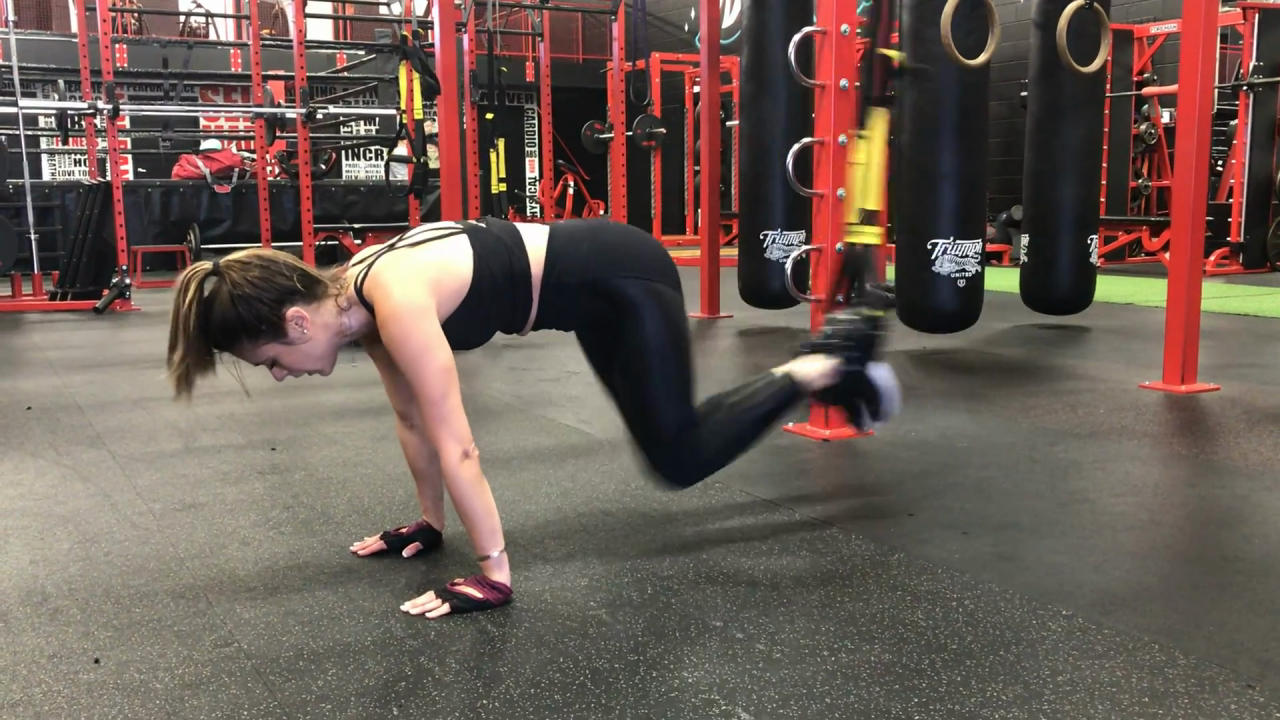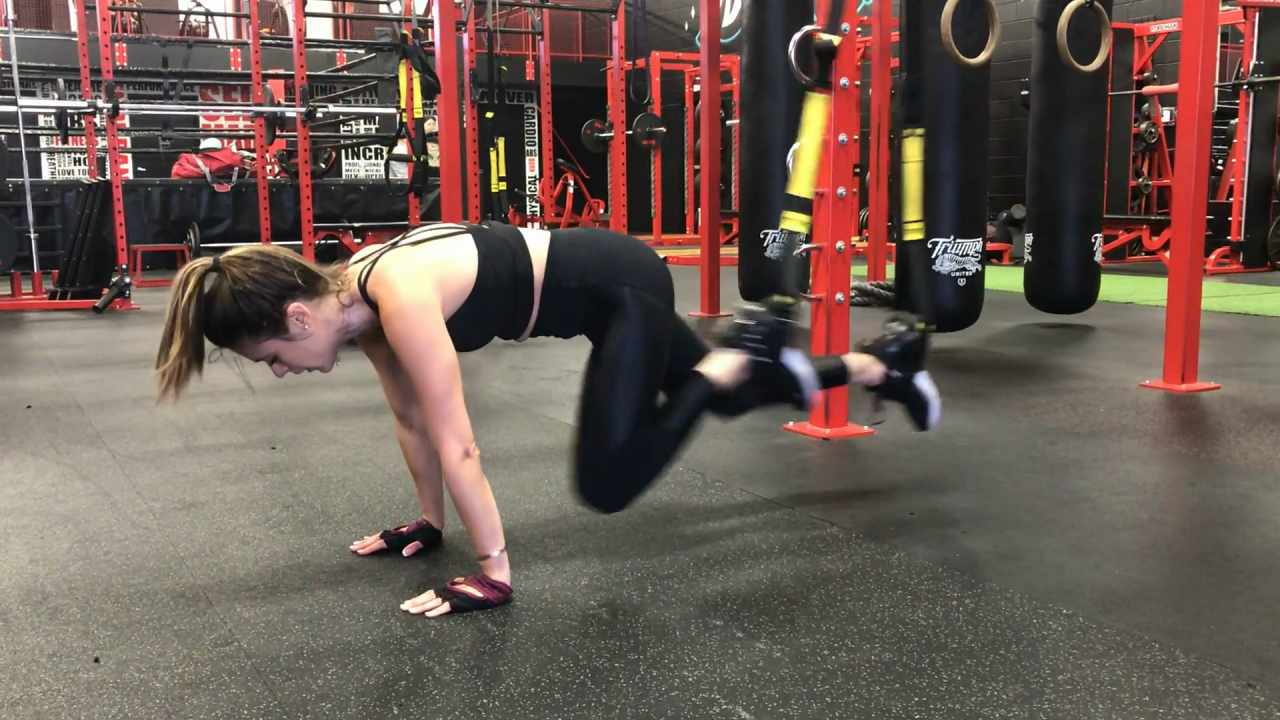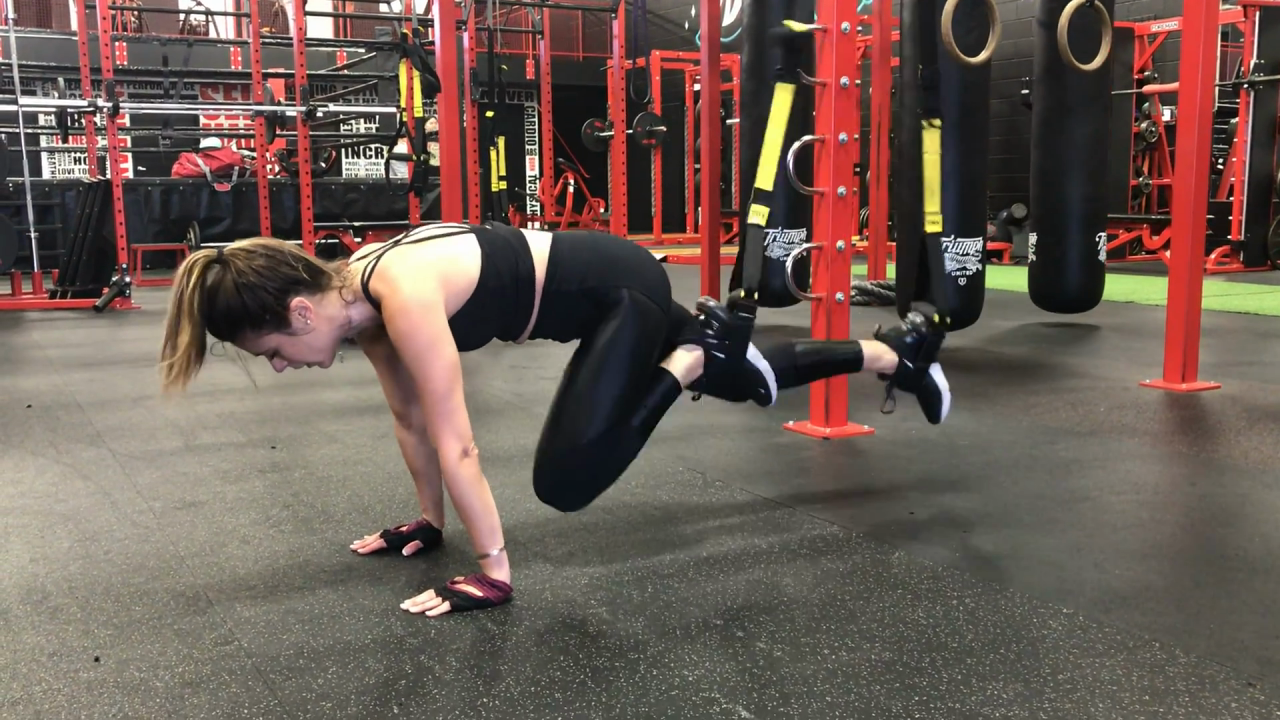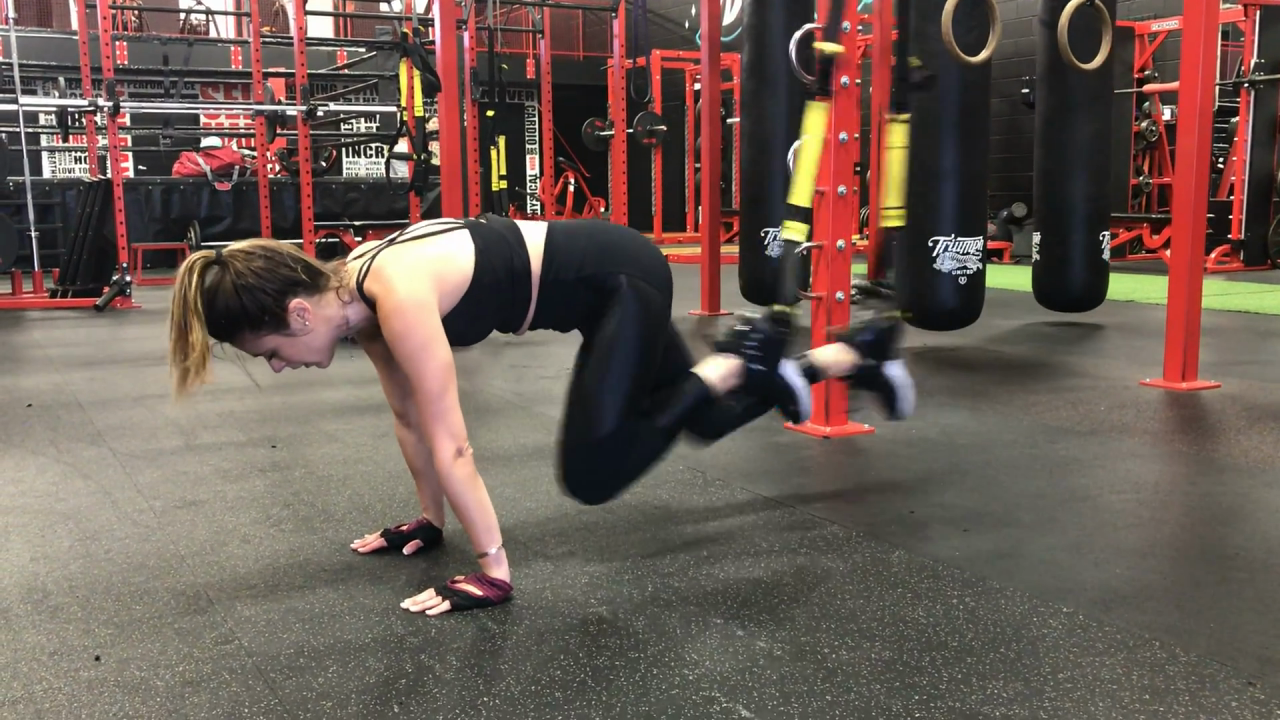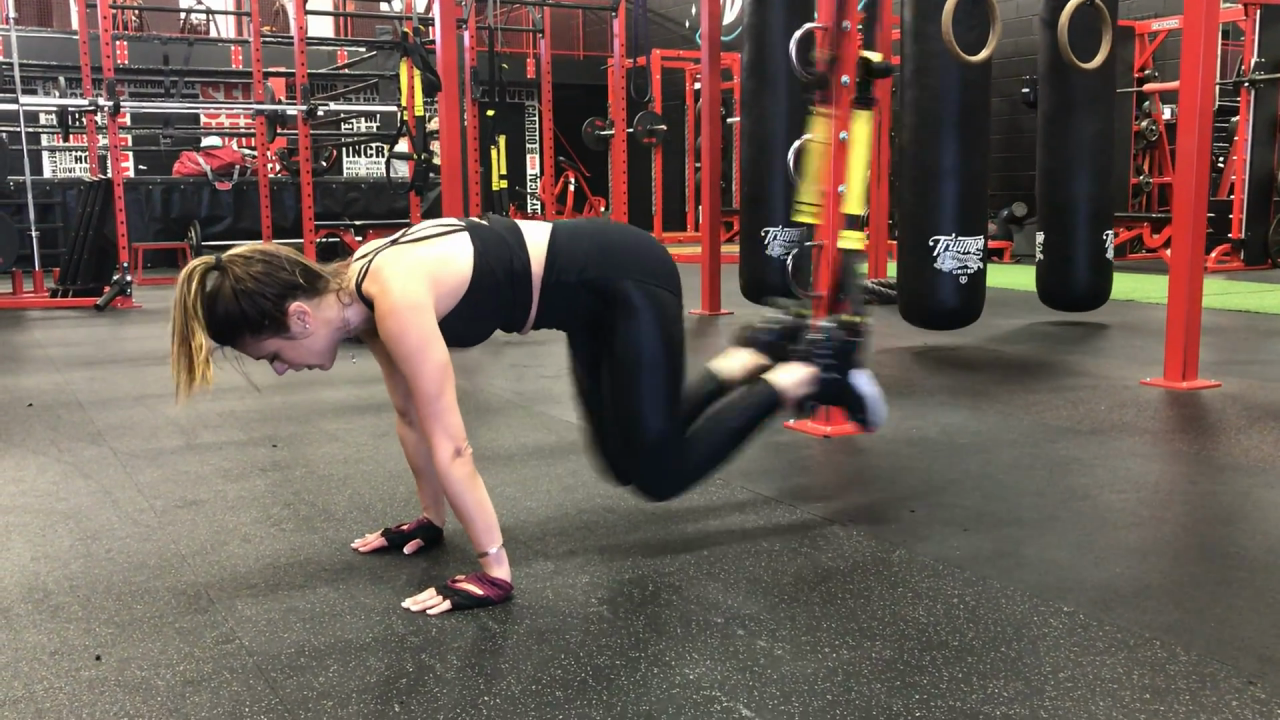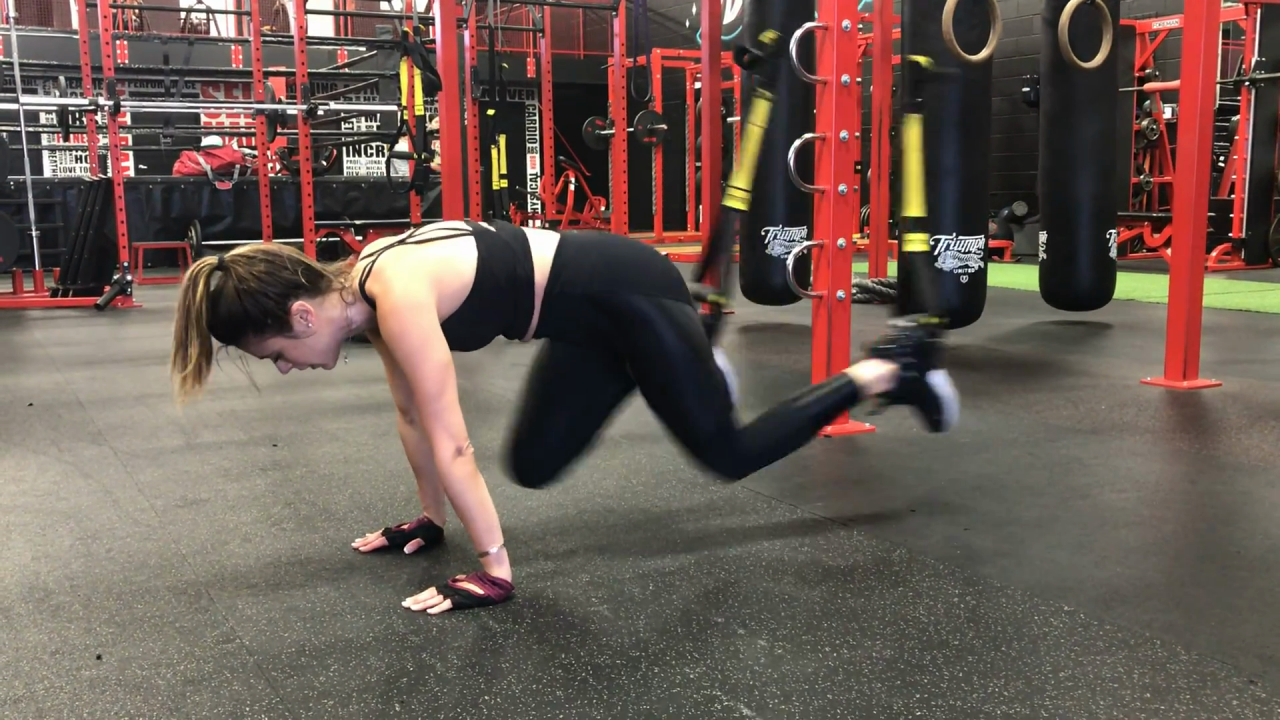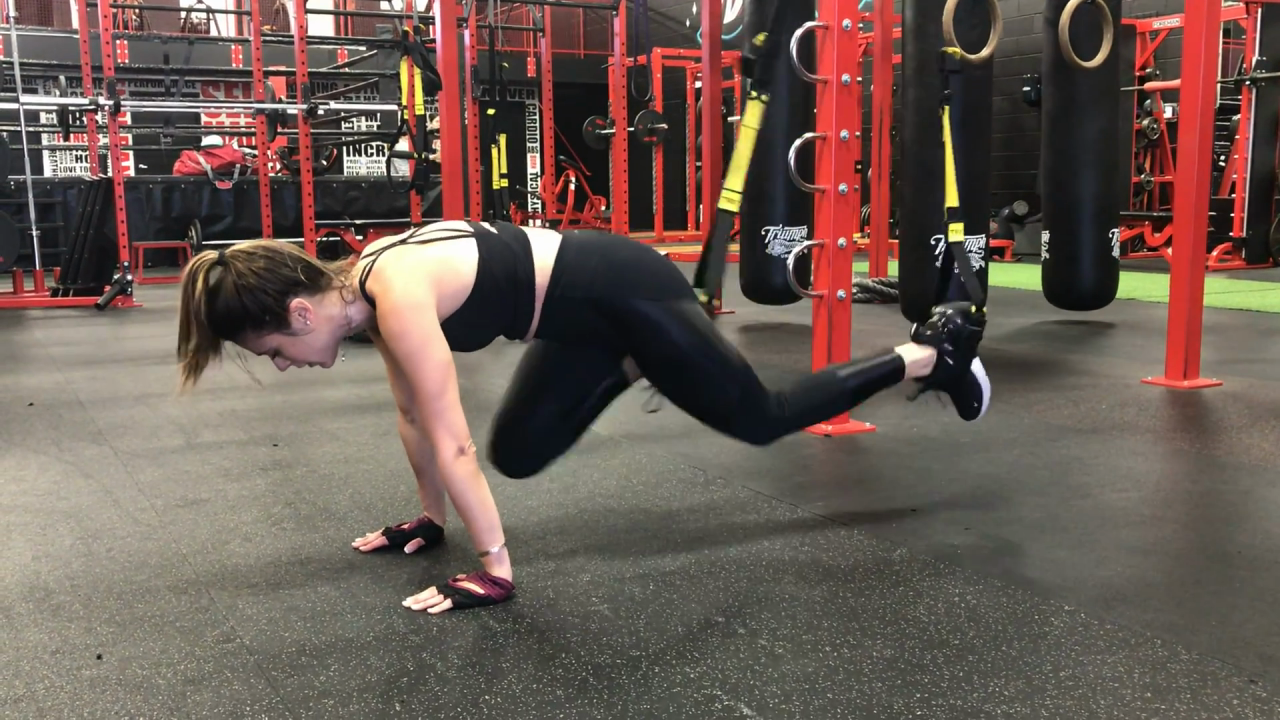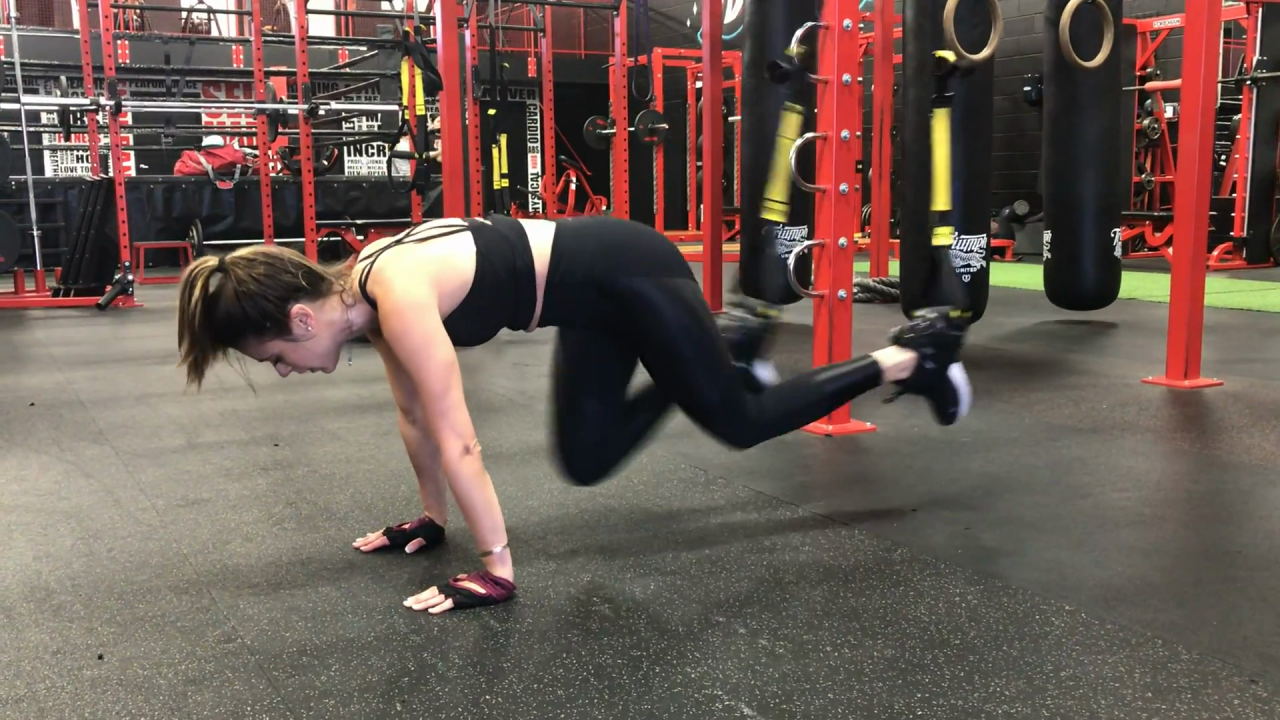
dt=0.1s
person 1, frame 1
left shoulder: (393, 300)
right shoulder: (351, 295)
left elbow: (453, 443)
right elbow: (407, 416)
left wrist: (493, 571)
right wrist: (429, 522)
left hip: (621, 275)
right hip: (580, 282)
left knee: (682, 461)
right knee: (679, 436)
left ankle: (832, 362)
right ankle: (835, 374)
person 1, frame 2
left shoulder: (398, 300)
right shoulder: (355, 296)
left elbow: (455, 444)
right elbow: (410, 418)
left wrist: (494, 571)
right wrist: (429, 521)
left hip: (618, 283)
right hip: (586, 284)
left knee: (606, 483)
right knee: (726, 400)
left ankle: (736, 359)
right ankle: (887, 365)
person 1, frame 3
left shoulder: (401, 297)
right shoulder: (358, 294)
left elbow: (452, 442)
right elbow: (409, 417)
left wrist: (494, 571)
right wrist: (429, 520)
left hip: (615, 286)
right hip: (588, 285)
left knee: (563, 480)
right knee: (736, 380)
left ankle: (695, 356)
right ankle: (898, 353)
person 1, frame 4
left shoulder: (395, 296)
right shoulder: (354, 290)
left elbow: (448, 441)
right elbow: (408, 415)
left wrist: (492, 569)
right wrist: (428, 520)
left hip: (615, 277)
right hip: (588, 278)
left knee: (590, 474)
right knee: (695, 420)
left ankle: (723, 367)
right ankle: (852, 353)
person 1, frame 5
left shoulder: (393, 297)
right shoulder: (352, 291)
left elbow: (446, 440)
right elbow: (409, 414)
left wrist: (494, 569)
right wrist: (430, 518)
left hip: (623, 278)
right hip: (586, 277)
left knee: (659, 472)
right knee: (652, 442)
left ankle: (807, 375)
right ankle: (752, 356)
person 1, frame 6
left shoulder: (397, 298)
right shoulder: (367, 283)
left elbow: (449, 442)
right elbow: (413, 416)
left wrist: (495, 569)
right wrist: (431, 519)
left hip: (621, 289)
right hip: (584, 299)
left knee: (730, 451)
right knee: (533, 464)
left ankle: (895, 371)
right ankle: (638, 367)
person 1, frame 7
left shoulder: (395, 298)
right shoulder: (368, 279)
left elbow: (450, 440)
right elbow: (414, 414)
left wrist: (496, 568)
right wrist: (429, 518)
left hip: (621, 292)
right hip: (587, 297)
left knee: (760, 415)
right knee: (518, 456)
left ankle: (934, 354)
right ankle: (633, 365)
person 1, frame 8
left shoulder: (393, 296)
right shoulder: (359, 290)
left elbow: (455, 438)
right elbow: (416, 414)
left wrist: (497, 570)
right wrist: (431, 519)
left hip: (624, 278)
right hip: (592, 289)
left knee: (740, 426)
right knee: (584, 463)
left ankle: (910, 355)
right ankle: (717, 346)
